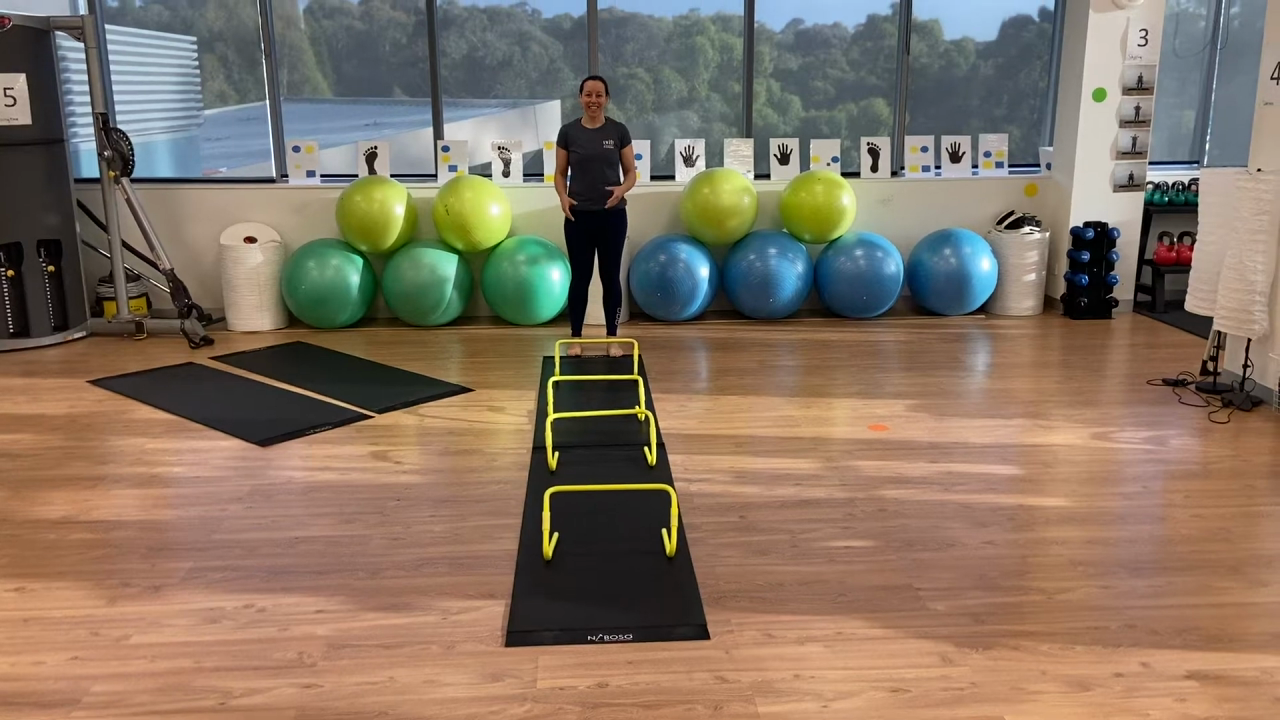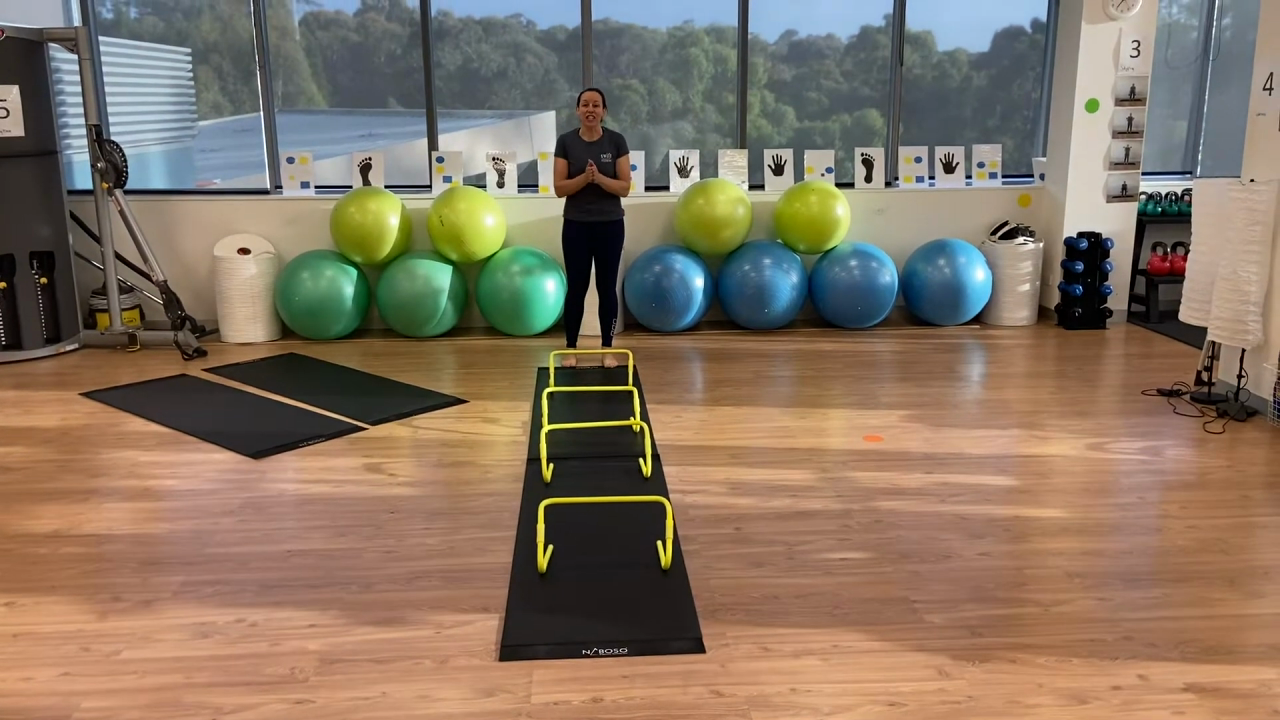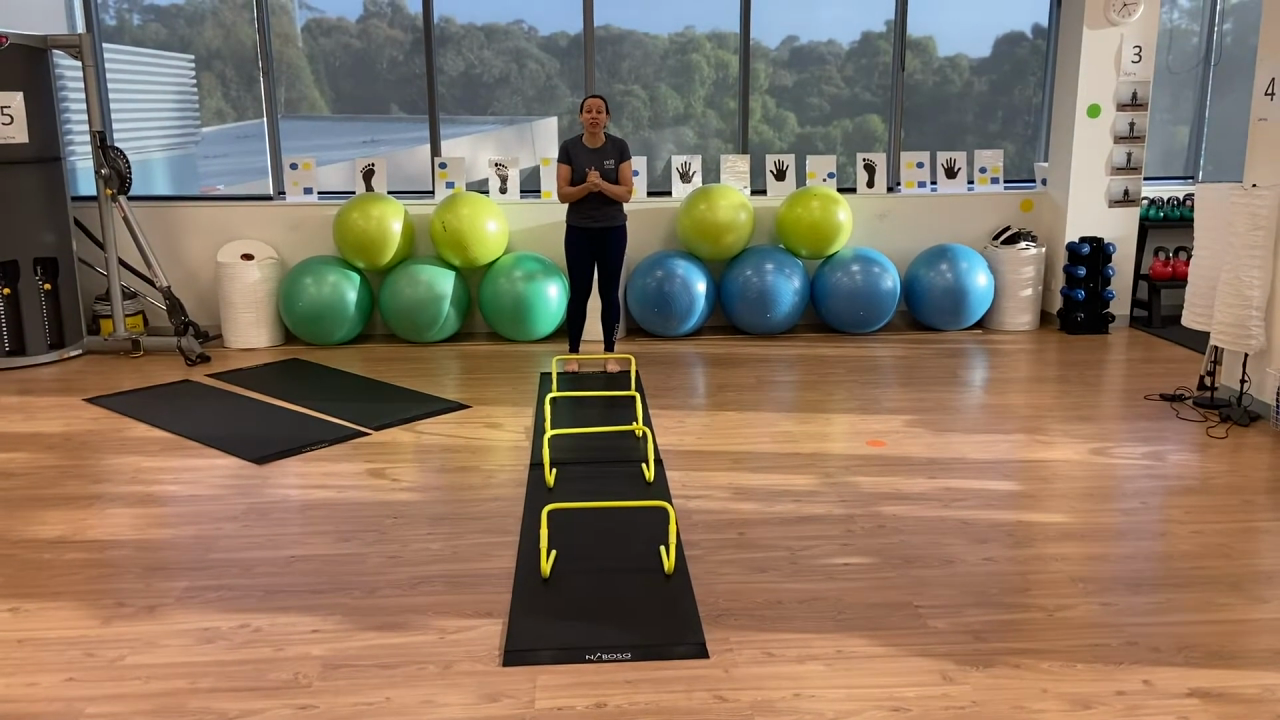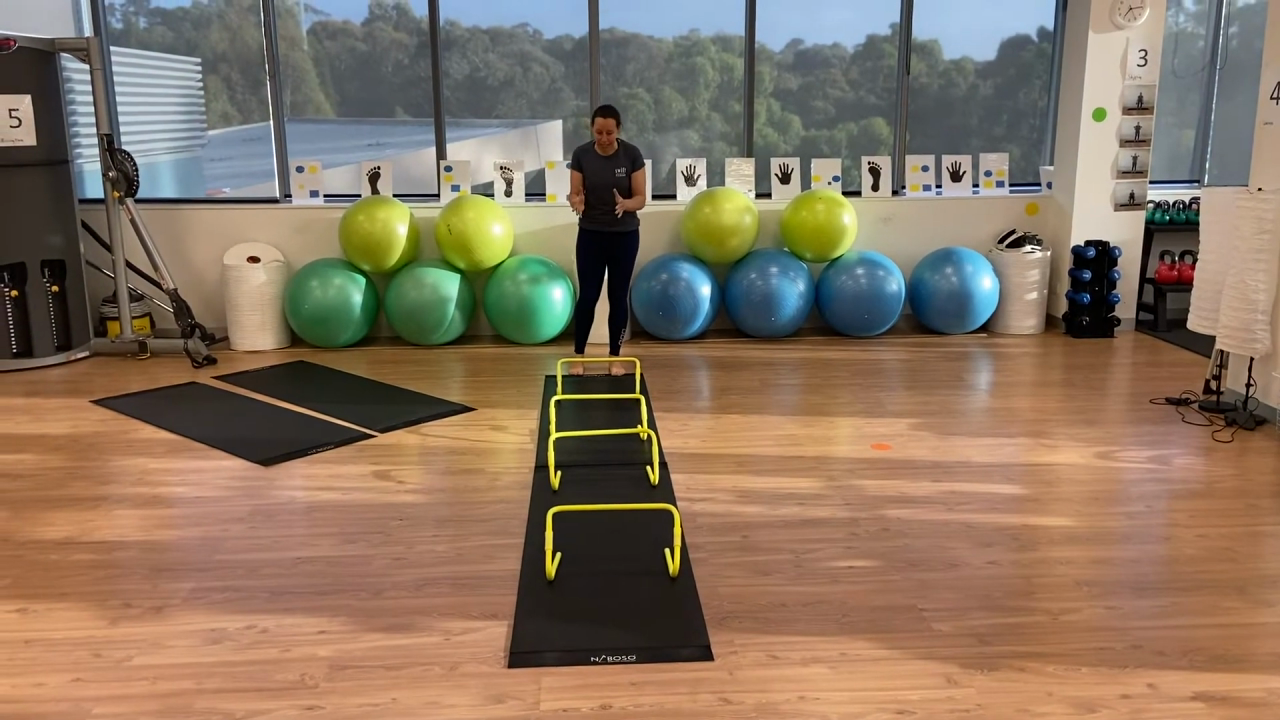
dt=1s
person 1, frame 1
left shoulder: (619, 130)
right shoulder: (568, 131)
left elbow: (630, 172)
right elbow: (560, 173)
left wrist: (623, 188)
right wrist: (563, 196)
left hip: (612, 214)
right hip: (579, 215)
left knee: (611, 276)
right knee: (580, 277)
left ankle: (612, 337)
right ankle: (576, 338)
person 1, frame 2
left shoulder: (617, 141)
right shoulder: (565, 142)
left elbow: (625, 187)
right elbow: (559, 188)
left wrist: (599, 177)
right wrist: (584, 177)
left hip: (610, 224)
right hip: (576, 225)
left knee: (607, 287)
right knee: (576, 287)
left ankle: (607, 348)
right ankle: (570, 348)
person 1, frame 3
left shoulder: (619, 147)
right shoulder: (568, 148)
left elbow: (626, 192)
right elbow: (562, 193)
left wrist: (601, 183)
right wrist: (587, 186)
left hip: (612, 229)
right hip: (578, 230)
left knee: (609, 292)
right knee: (579, 292)
left ankle: (610, 353)
right ankle: (573, 353)
person 1, frame 4
left shoulder: (632, 154)
right shoulder: (581, 154)
left elbow: (641, 198)
right elbow: (574, 194)
left wrist: (625, 204)
right wrist: (577, 203)
left hip: (624, 235)
right hip: (590, 234)
left knee: (618, 297)
right knee: (587, 296)
left ankle: (615, 356)
right ankle: (578, 355)
